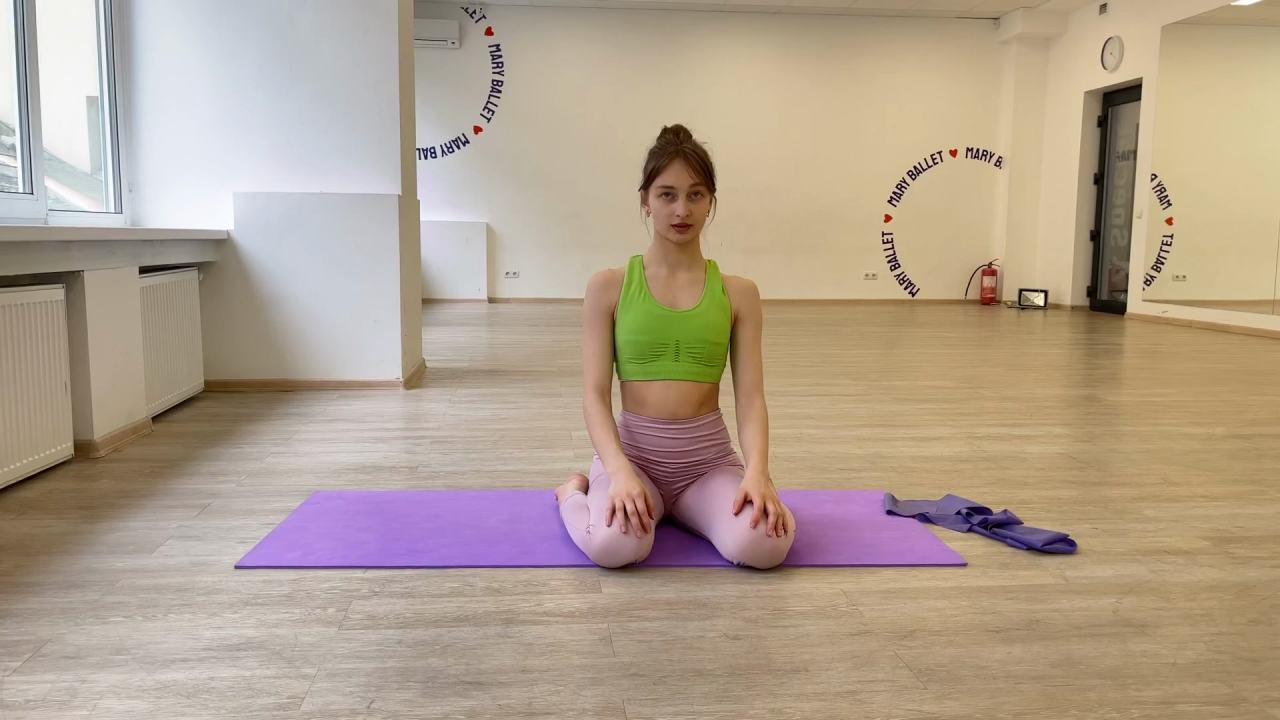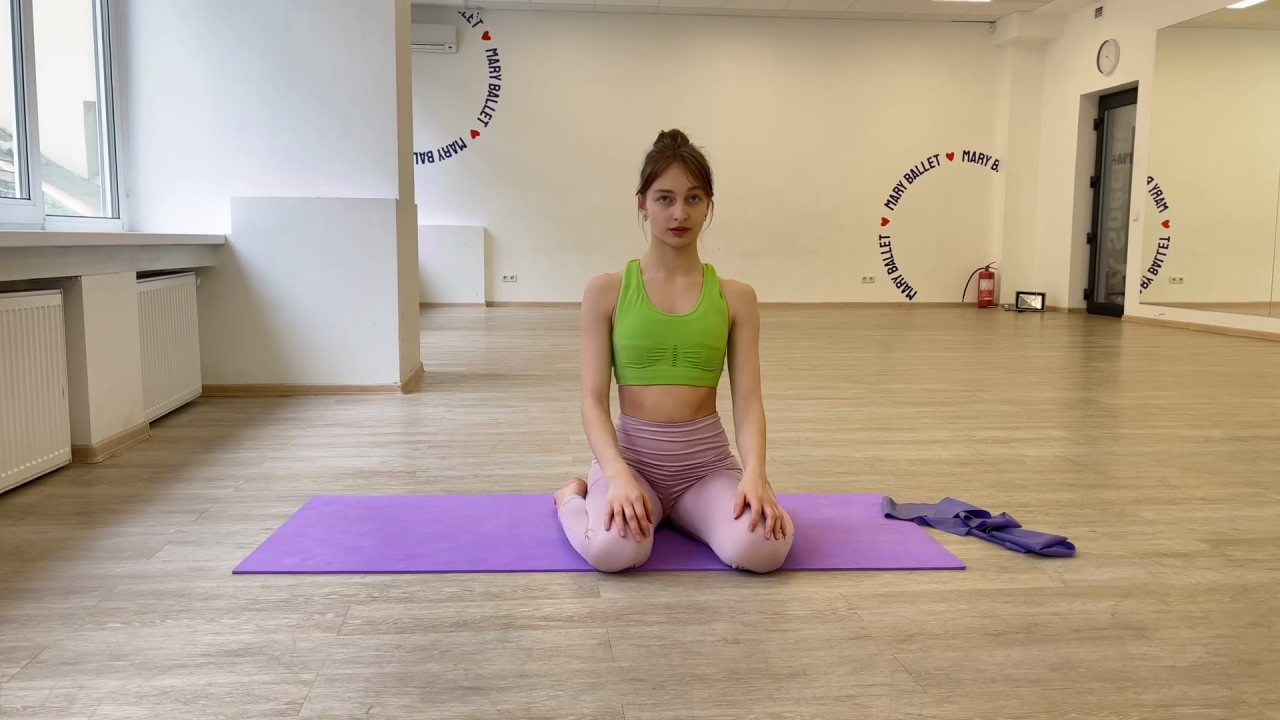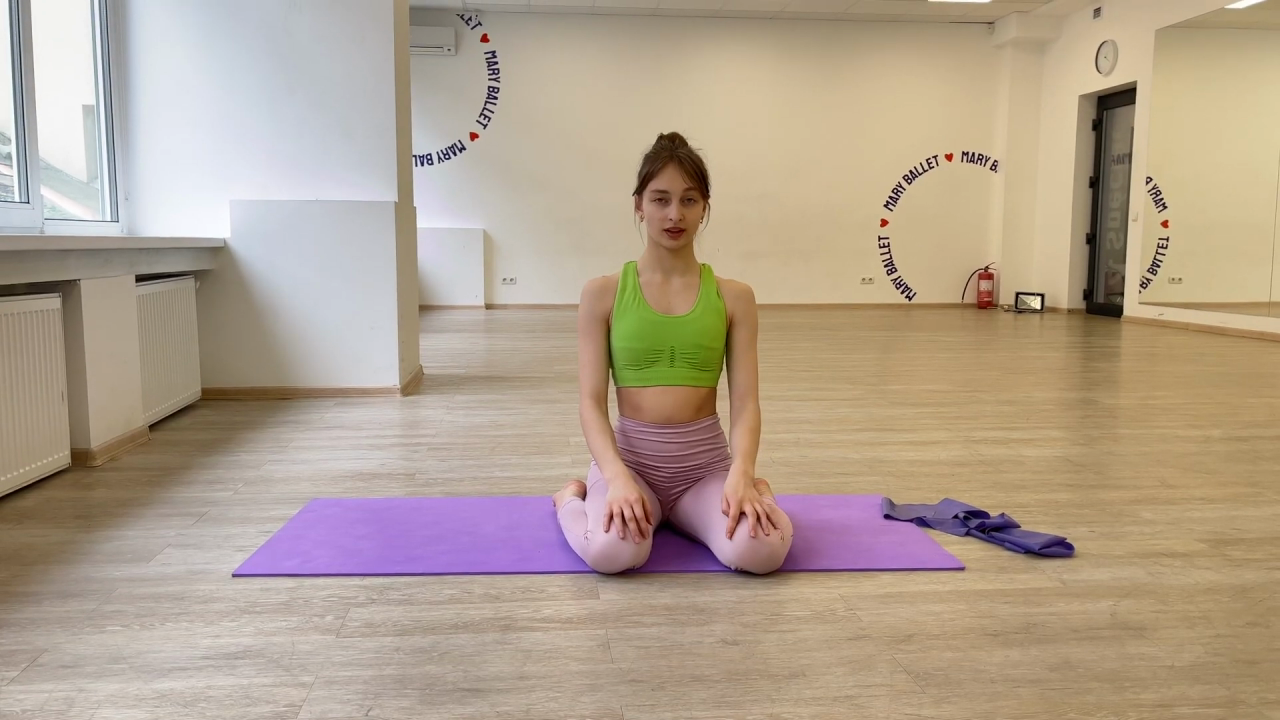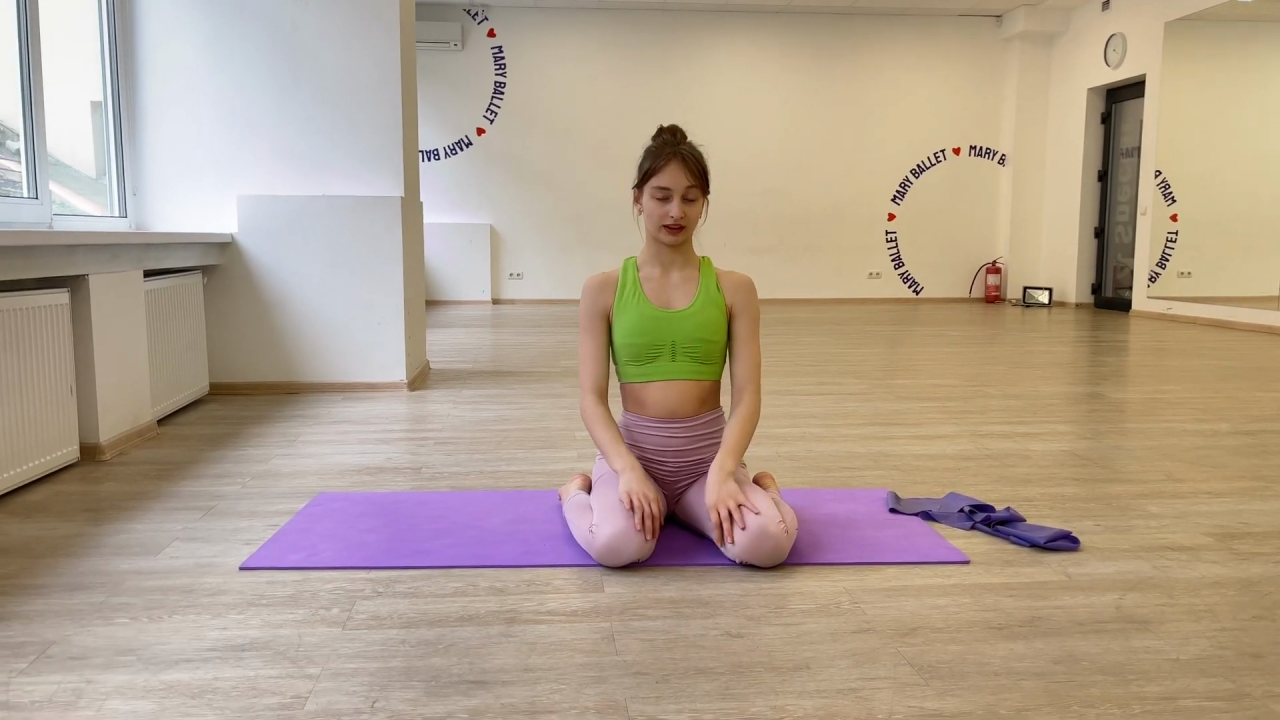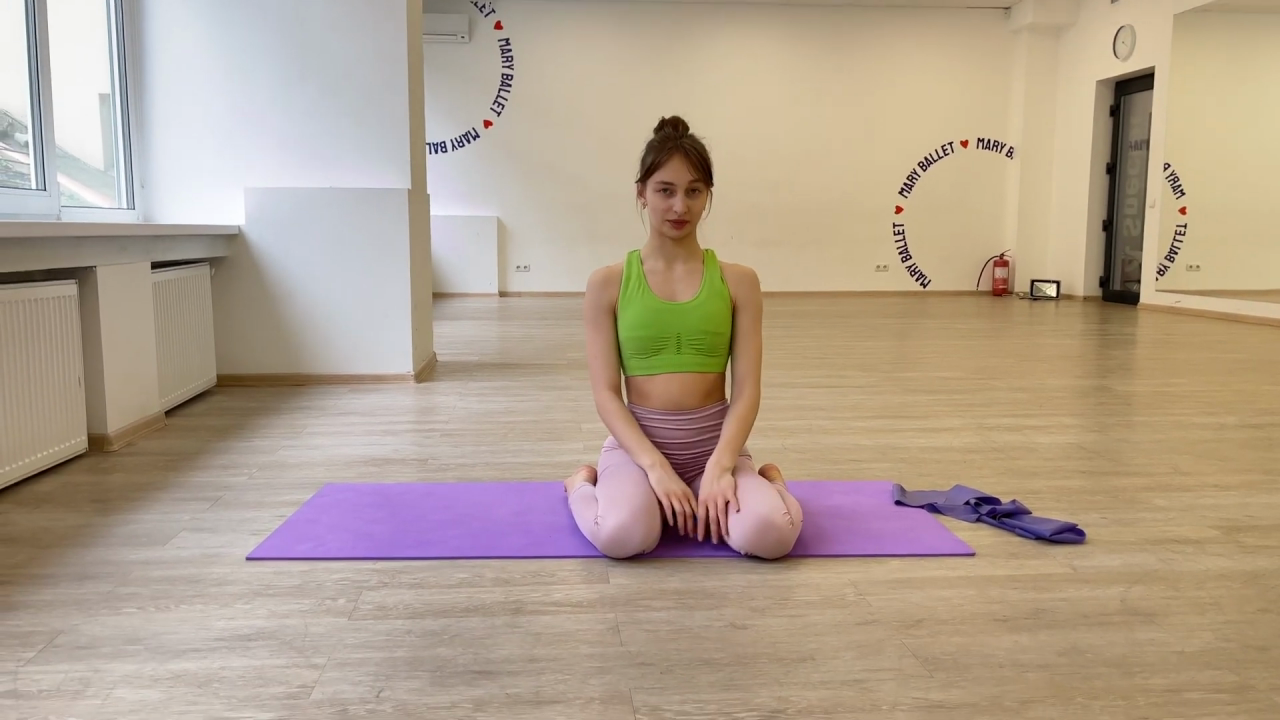
dt=0.5s
person 1, frame 1
left shoulder: (738, 294)
right shoulder: (608, 287)
left elbow: (750, 397)
right elbow: (595, 395)
left wrist: (756, 471)
right wrist: (619, 471)
left hip: (709, 455)
right hip: (633, 449)
left knee: (764, 544)
right knee: (612, 545)
left ankle: (680, 507)
right ankle: (574, 493)
person 1, frame 2
left shoulder: (736, 297)
right shoulder: (605, 291)
left elbow: (748, 401)
right elbow: (593, 399)
left wrist: (754, 474)
right wrist: (618, 475)
left hip: (707, 458)
right hip: (631, 453)
left knee: (762, 548)
right knee: (612, 550)
left ankle: (678, 510)
right ankle: (572, 497)
person 1, frame 3
left shoulder: (734, 297)
right shoulder: (603, 293)
left elbow: (745, 402)
right elbow: (591, 401)
left wrist: (741, 474)
right wrist: (616, 477)
left hip: (706, 459)
right hip: (630, 455)
left knee: (762, 550)
right knee: (611, 550)
right ankle: (573, 499)
person 1, frame 4
left shoulder: (735, 289)
right shoulder: (603, 289)
left elbow: (747, 397)
right elbow: (592, 398)
left wrist: (722, 472)
right wrist: (629, 470)
left hip: (709, 450)
right hip: (633, 446)
left knee: (765, 543)
right knee: (615, 544)
left ankle: (760, 488)
right ankle: (577, 493)
person 1, frame 5
left shoulder: (738, 281)
right shoulder: (607, 283)
left elbow: (746, 391)
right elbow: (606, 393)
left wrist: (719, 468)
right wrist: (656, 466)
left hip: (714, 442)
right hip: (636, 441)
left knee: (769, 534)
right knee: (622, 535)
left ankle: (766, 481)
right ankle: (583, 485)
